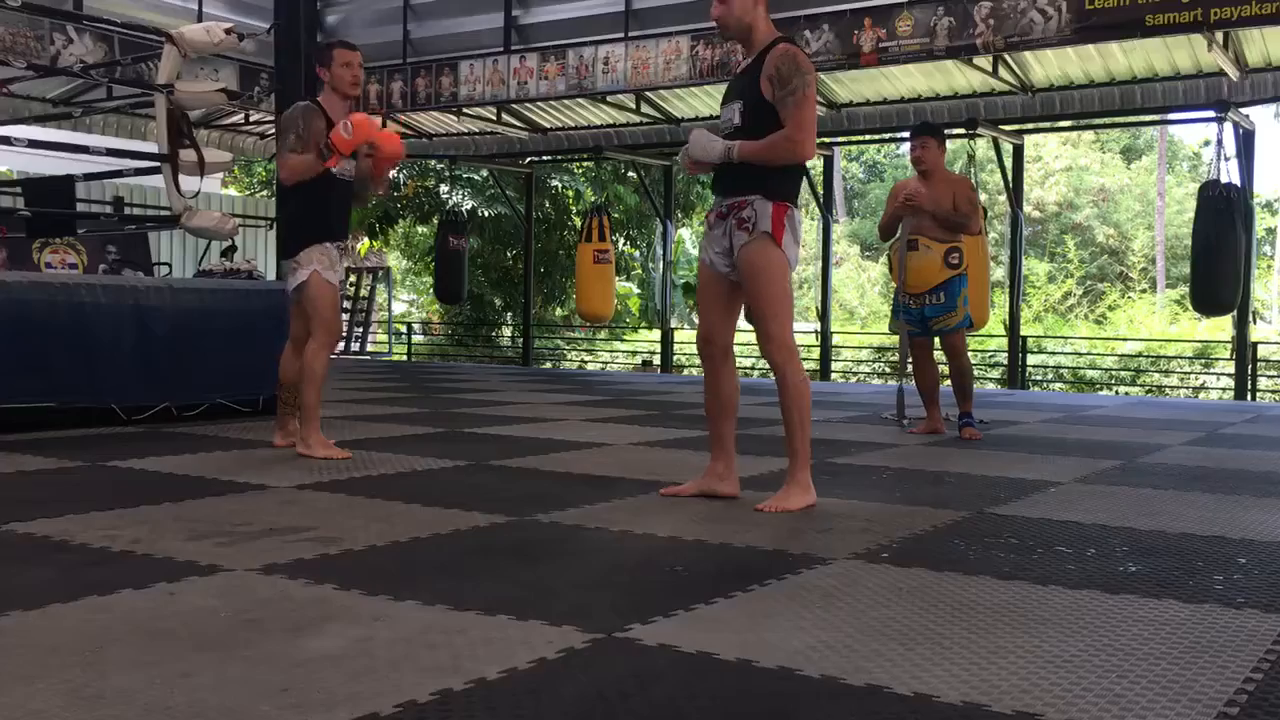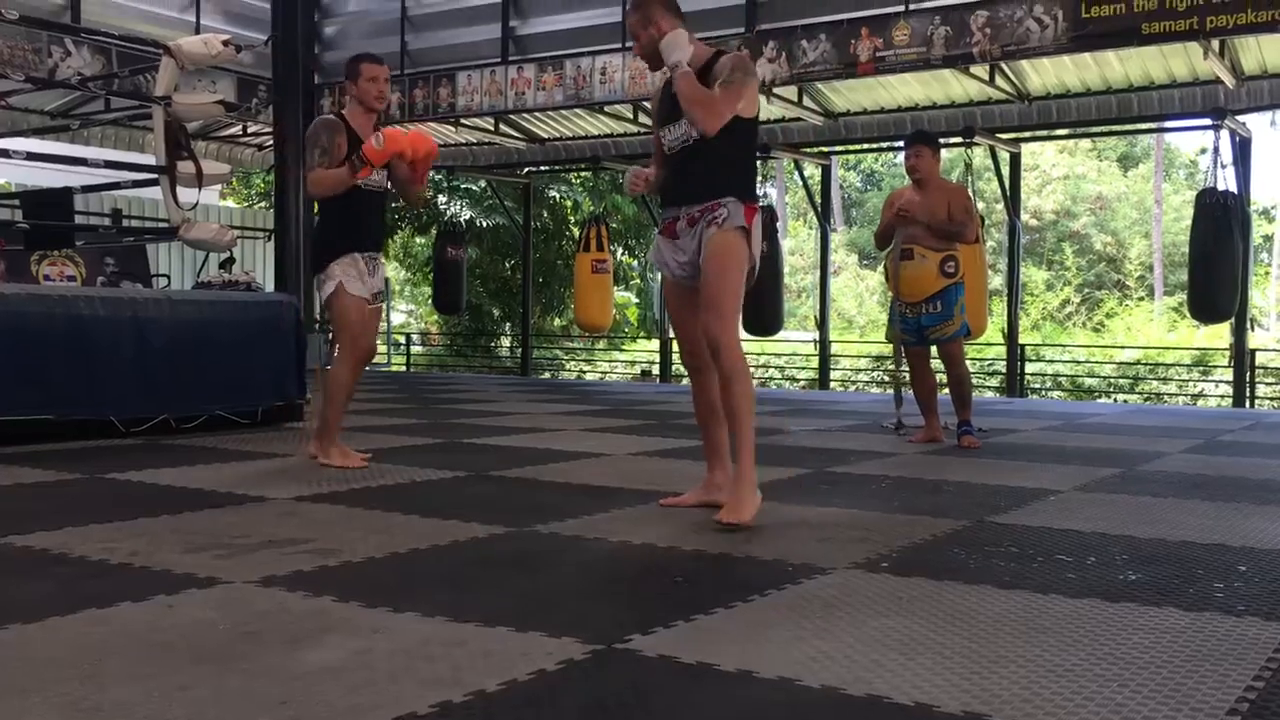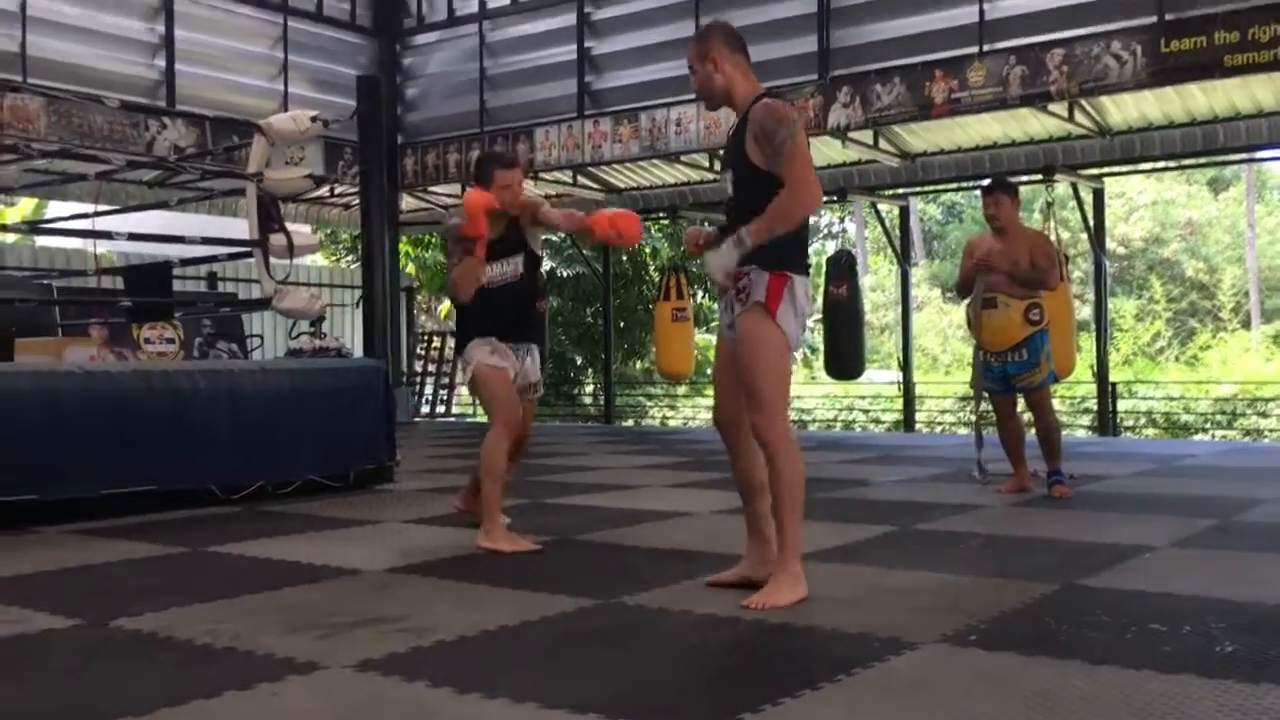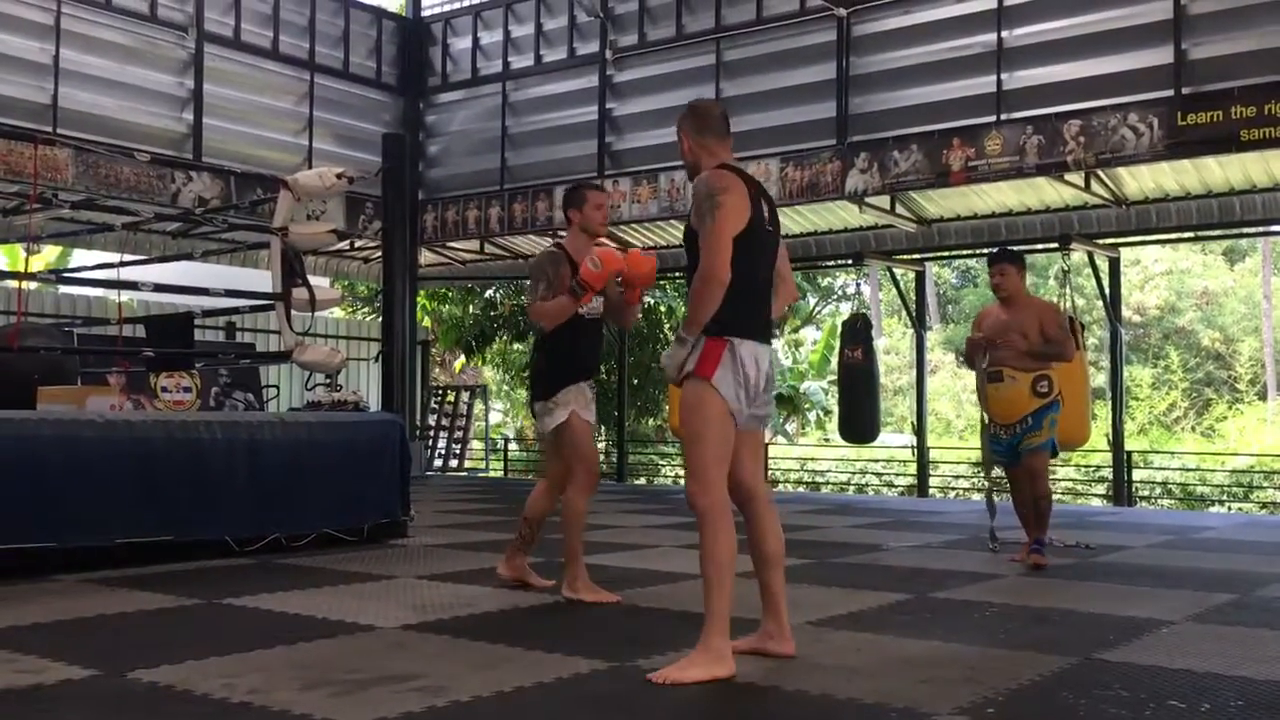
dt=1s
person 1, frame 1
left shoulder: (786, 59)
right shoulder: (746, 70)
left elbow: (801, 145)
left wrist: (724, 150)
right wrist: (707, 159)
left hip: (764, 216)
right hip: (725, 217)
left knee: (778, 348)
right knee: (711, 345)
left ankle: (800, 480)
right ankle: (721, 471)
person 1, frame 2
left shoulder: (732, 66)
right shoulder: (664, 94)
left elbow: (709, 119)
left wrist: (680, 63)
right wrist: (646, 178)
left hip: (725, 214)
right hip: (674, 227)
left knee: (718, 336)
right knee: (694, 357)
left ankle: (746, 476)
right ankle: (718, 478)
person 1, frame 3
left shoulder: (772, 115)
right shoulder: (744, 126)
left elbow: (806, 196)
left wrist: (736, 243)
right wrist: (717, 238)
left hip: (771, 283)
right hip: (743, 285)
left knee: (768, 425)
right knee: (730, 419)
left ankle: (790, 571)
right ankle: (760, 553)
person 1, frame 4
left shoulder: (713, 185)
right shoulder: (756, 193)
left elbow: (715, 272)
right elbow: (785, 288)
left wrist: (682, 342)
left hip: (721, 351)
right hip: (753, 351)
left knee: (707, 497)
right knee: (751, 491)
left ankle: (714, 648)
right ankle: (775, 628)
person 2, frame 1
right shoulder: (304, 115)
left elbow: (368, 191)
right elbow: (287, 172)
right wrist: (332, 147)
left hip: (329, 244)
right hip: (305, 242)
left knee: (301, 338)
right knee: (326, 332)
left ankle: (286, 427)
right ankle: (310, 435)
person 2, frame 2
left shoulder: (386, 139)
right shoulder: (329, 128)
left elbow: (412, 197)
right elbow: (315, 186)
left wrist: (419, 168)
right wrist: (361, 163)
left hip: (370, 257)
right hip: (338, 255)
left knee: (360, 353)
right knee: (354, 349)
left ankle: (323, 437)
right ankle: (329, 445)
person 2, frame 3
left shoulder: (528, 213)
right shoulder: (457, 230)
left elbow: (566, 219)
right elbow: (462, 295)
right wrist: (474, 242)
left hip: (523, 341)
right hip: (481, 340)
left knee: (518, 434)
right knee: (507, 421)
left ankle: (473, 496)
right ankle: (492, 529)
person 2, frame 4
left shoulder: (597, 266)
right shoulder: (552, 261)
left elbow: (625, 319)
right elbow: (542, 318)
right wrist: (582, 286)
left hip: (579, 383)
right hip: (558, 384)
left knee: (558, 479)
right knee: (586, 473)
left ankle: (515, 559)
right ankle: (575, 577)
person 3, frame 1
left shoulder: (959, 184)
right shoulder: (901, 188)
left elbow: (972, 225)
right elbow: (884, 234)
left wrist: (929, 209)
right wrist: (897, 212)
left hip: (944, 278)
left knee: (955, 347)
right knee: (919, 349)
left ankle: (966, 417)
right ankle: (933, 417)
person 3, frame 2
left shoulder: (954, 192)
right shoulder: (896, 197)
left elbow: (968, 233)
right elbow: (880, 243)
left wrist: (923, 219)
right wrist: (891, 222)
left hip: (941, 287)
right hip: (905, 289)
left knee: (953, 356)
right knee: (916, 359)
left ankle: (965, 425)
right ankle: (931, 426)
person 3, frame 3
left shoulder: (1035, 240)
right shoulder: (975, 245)
left elbow: (1051, 280)
right elbow: (961, 291)
left wrist: (1007, 269)
right wrist: (970, 274)
left hip: (1026, 334)
right hip: (989, 339)
left knee: (1040, 404)
right knee: (1003, 409)
left ankle: (1055, 474)
right ankle: (1020, 475)
person 3, frame 4
left shoulder: (1044, 310)
right shoulder: (984, 316)
left elbow: (1067, 351)
right elbow: (974, 364)
left wrist: (1026, 347)
right wrist: (972, 349)
left hip: (1037, 403)
right hip: (1000, 408)
left knee: (1035, 470)
right knee: (1015, 477)
left ankle: (1039, 543)
right ankle: (1032, 541)
